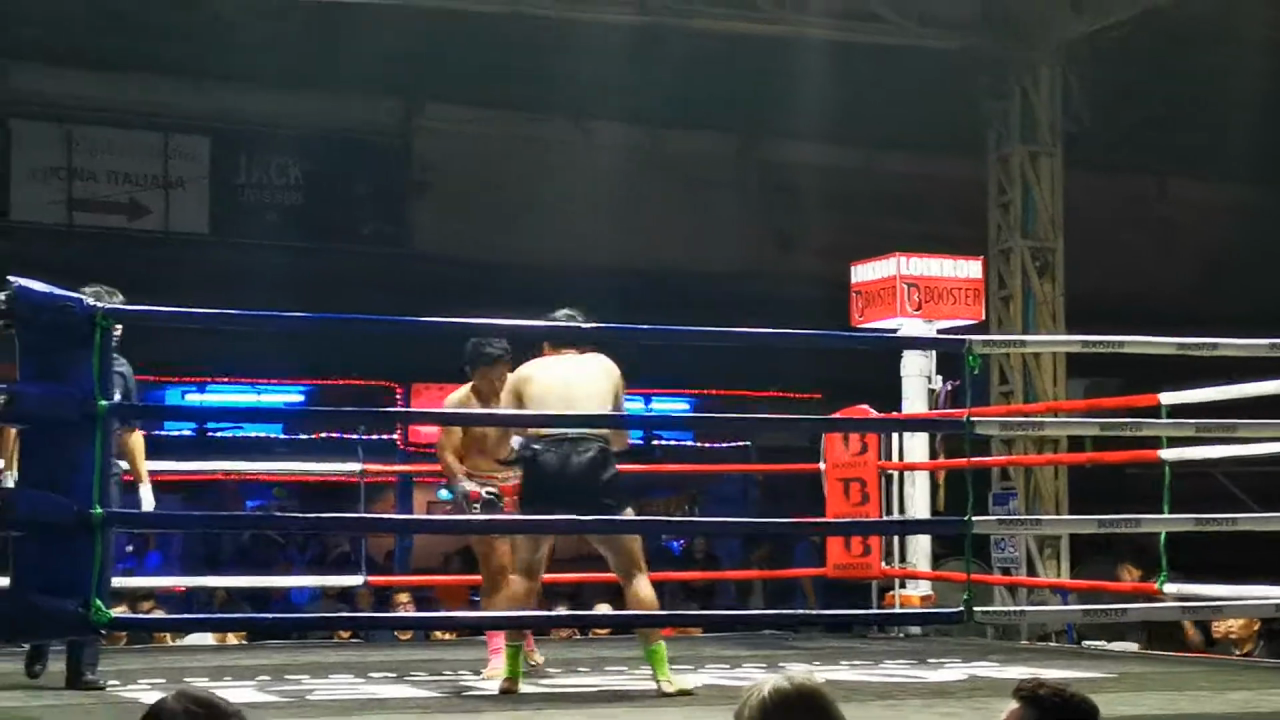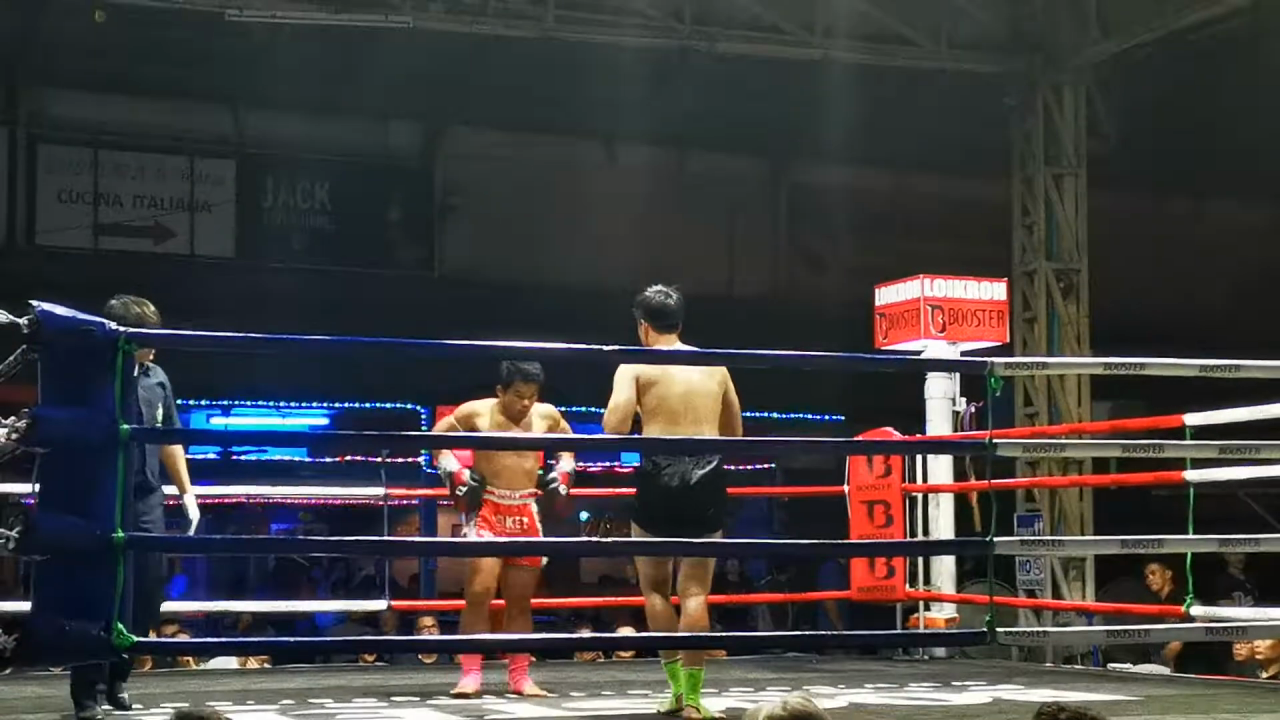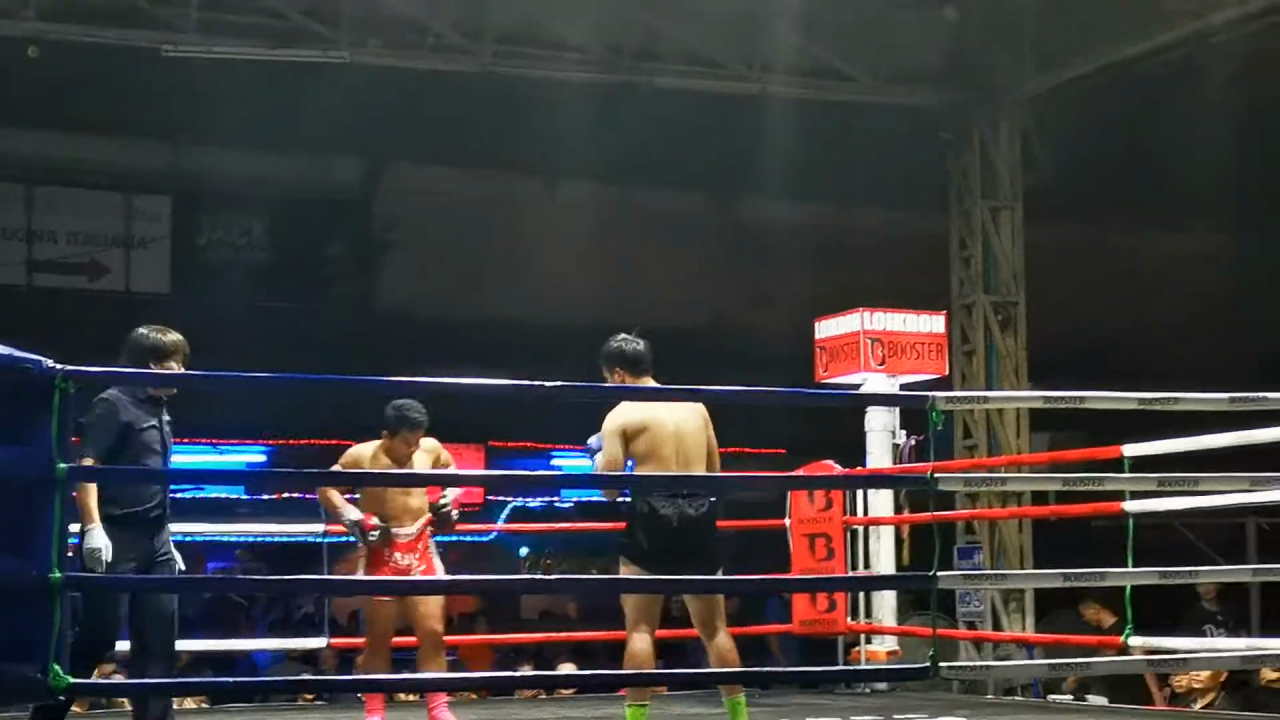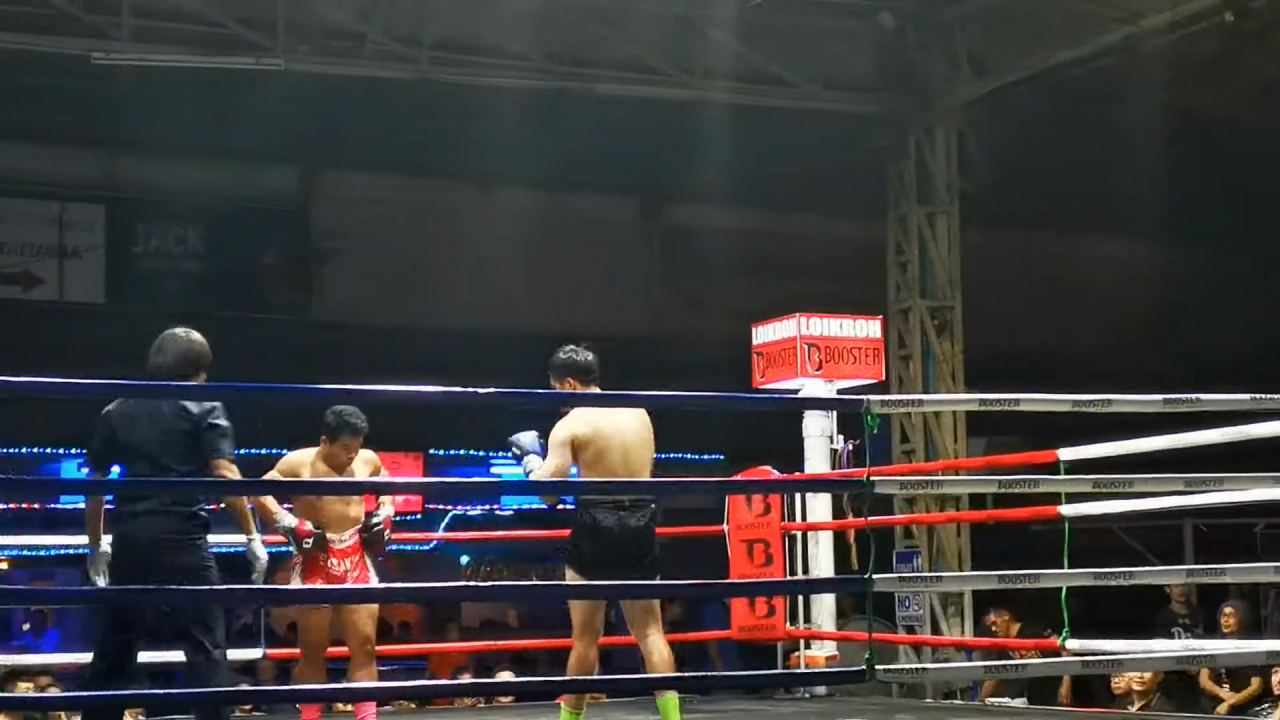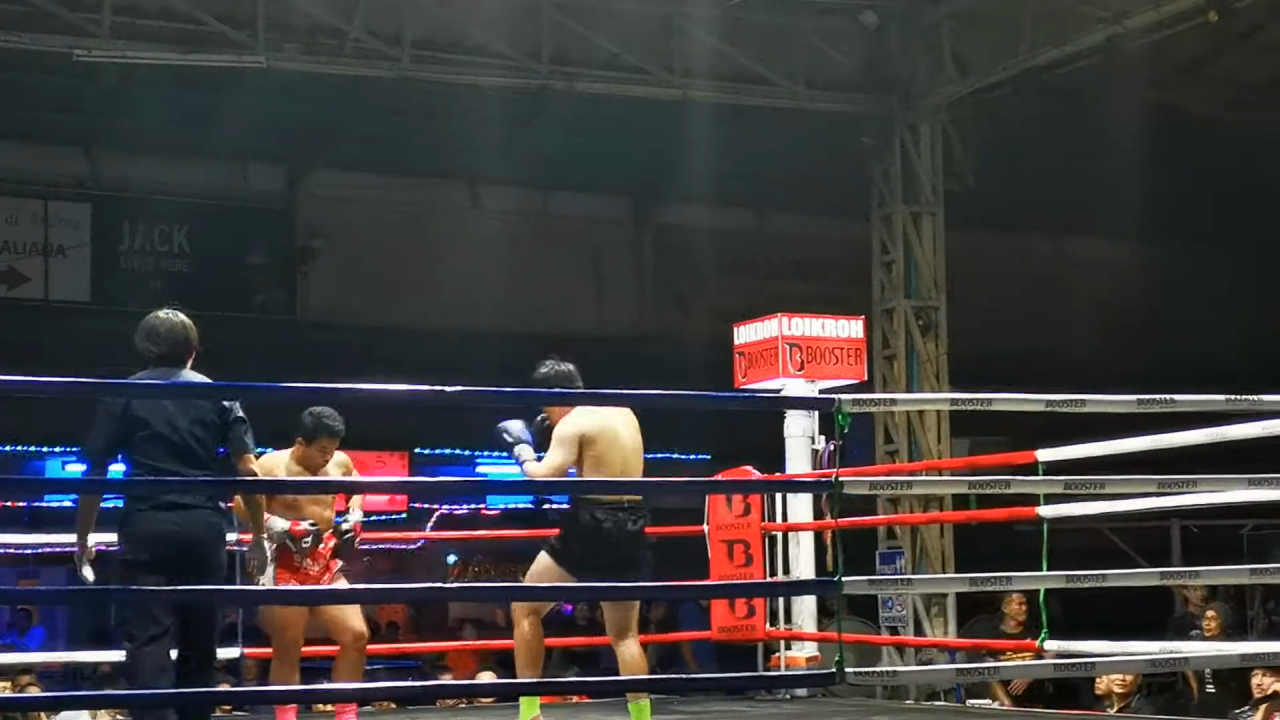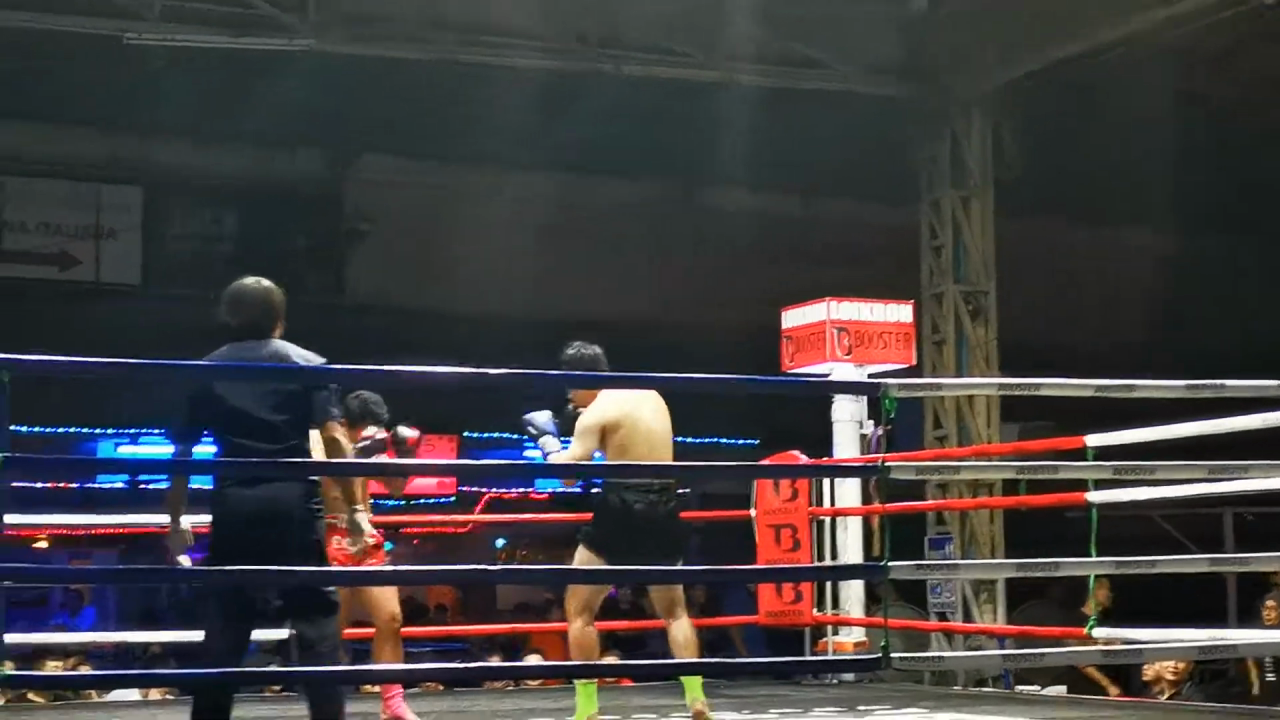
dt=0.5s
person 1, frame 1
left shoulder: (120, 369)
left elbow: (129, 430)
left wrist: (143, 482)
right wrist: (12, 473)
left hip: (102, 483)
left ankle: (83, 666)
right ankle: (38, 652)
person 1, frame 2
left shoulder: (157, 378)
left elbow: (170, 439)
left wrist: (187, 492)
left hip: (147, 501)
left knee: (148, 596)
left ankle: (113, 678)
person 1, frame 3
left shoulder: (159, 410)
right shoulder: (113, 405)
right elbow: (84, 467)
left wrist: (165, 539)
right wrist: (93, 528)
left hip: (154, 539)
right hip: (115, 537)
left knee: (157, 638)
right knee: (99, 636)
person 1, frame 4
left shoulder: (118, 409)
right shoulder: (204, 405)
left elbow: (95, 479)
right elbow: (224, 473)
left wrist: (96, 543)
right wrist: (252, 537)
left hip: (130, 535)
right hip: (180, 534)
left knee: (115, 645)
right knee: (204, 645)
person 1, frame 5
left shoulder: (121, 396)
right shoulder: (219, 396)
left elbow: (95, 472)
right elbow: (248, 470)
left wrist: (83, 538)
right wrist: (259, 534)
left hip: (145, 529)
right hip: (203, 529)
left knee: (147, 642)
right knee: (198, 644)
person 1, frame 6
right shoulder: (306, 364)
left elbow: (183, 451)
right elbow: (333, 438)
left wrist: (176, 520)
right wrist: (355, 507)
left hip: (235, 505)
right hip: (293, 502)
left knee: (226, 628)
right knee: (316, 618)
person 2, frame 1
left shoulder: (524, 373)
right shoulder: (606, 366)
right elbow: (620, 441)
left wrist: (522, 453)
left hip: (543, 466)
right hip: (593, 466)
left knee: (524, 572)
right knee: (634, 572)
left ankle: (510, 673)
right ankle: (663, 673)
person 2, frame 2
left shoulder: (634, 368)
right shoulder: (715, 366)
left elbow: (614, 428)
right elbow: (734, 433)
left hip: (659, 479)
right hip: (706, 477)
left knee: (654, 589)
right knee: (694, 591)
person 2, frame 3
left shoulder: (620, 417)
right shoulder: (694, 404)
left elbow: (609, 487)
right elbow: (713, 470)
left wrist: (600, 456)
left hip: (652, 519)
right hip: (698, 517)
left knee: (639, 629)
right knee: (713, 629)
person 2, frame 4
left shoulder: (570, 426)
right shoulder: (638, 413)
left wrist: (530, 459)
left hip: (596, 528)
right hip: (640, 525)
left knee: (585, 637)
right knee: (650, 631)
person 2, frame 5
left shoulder: (572, 424)
right shoulder: (624, 413)
left elbow: (545, 479)
left wrist: (522, 450)
left hip: (589, 525)
right hip: (630, 527)
left knee: (525, 610)
right knee: (625, 635)
person 2, frame 6
left shoulder: (595, 414)
right shoulder: (651, 396)
left wrist: (547, 439)
left hip: (622, 510)
right hip: (663, 510)
left knee: (580, 611)
right knee: (674, 613)
person 3, frame 1
right shoulder: (457, 403)
right elbow: (447, 456)
right wrist: (471, 492)
left hip: (524, 488)
right hip: (483, 491)
right knee: (497, 574)
left ankle: (523, 636)
right ankle: (497, 652)
person 3, frame 2
left shoulder: (547, 415)
right shoulder: (476, 412)
left elbow: (567, 437)
right elbow: (438, 434)
left wrist: (564, 469)
right wrist: (453, 470)
left hip: (526, 514)
right hip: (487, 512)
left knee: (519, 602)
right knee: (479, 594)
left ankle: (520, 676)
right ankle: (470, 673)
person 3, frame 3
left shoulder: (430, 449)
right shoulder: (361, 456)
left elbow: (450, 468)
right elbow: (326, 489)
left wrist: (450, 496)
right wrist: (355, 519)
left hip: (421, 550)
right hip: (381, 553)
left knee: (432, 633)
right knee: (379, 640)
person 3, frame 4
left shoulder: (368, 461)
right shoulder: (298, 462)
right elbow: (259, 493)
left wrist: (385, 514)
right wrist: (288, 522)
left hip: (356, 559)
right hip: (314, 561)
left knee: (363, 644)
right knee: (313, 649)
person 3, frame 5
left shoulder: (340, 463)
right shoulder: (272, 464)
left elbow: (358, 490)
right elbow: (242, 503)
left wrist: (354, 517)
right wrist: (279, 527)
left hip: (326, 563)
right hip: (286, 565)
left knee: (356, 636)
right knee: (287, 649)
person 3, frame 6
left shoulder: (372, 446)
right shoulder: (315, 440)
left elbow: (396, 487)
right elbow: (320, 476)
left wrist: (404, 455)
right wrist: (358, 449)
left hip: (365, 540)
right hip: (327, 540)
left knee: (391, 619)
